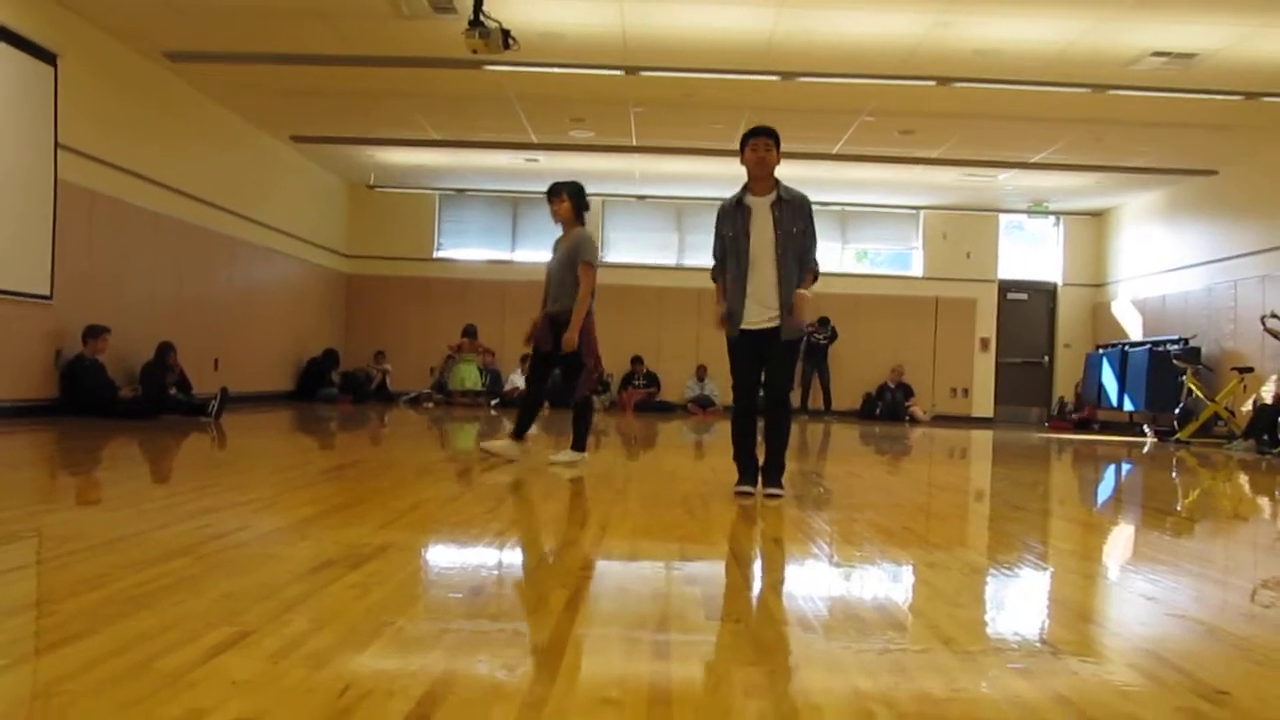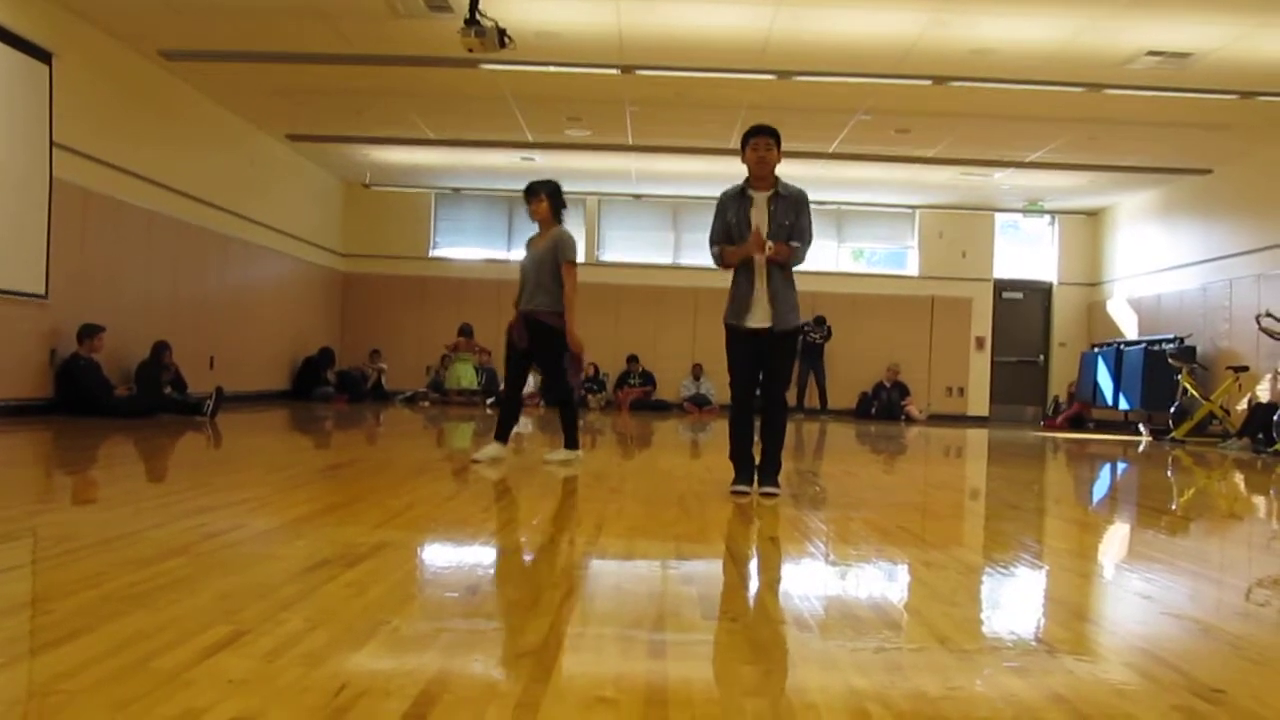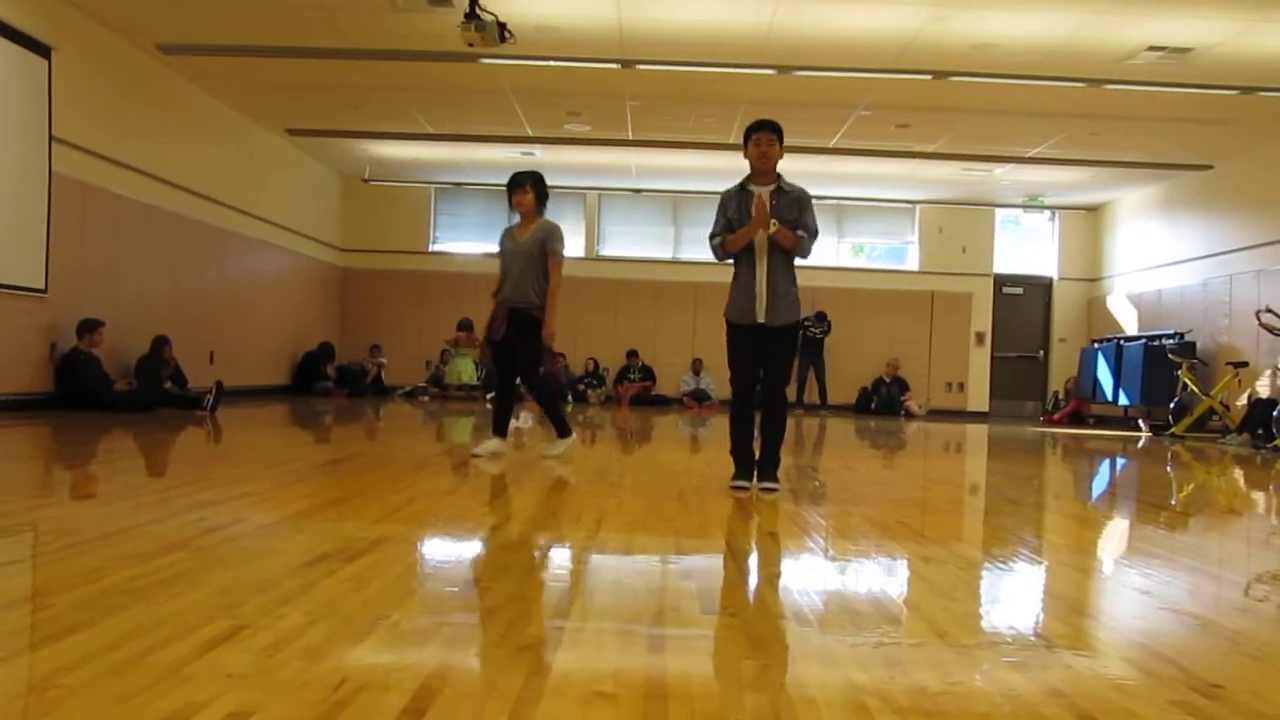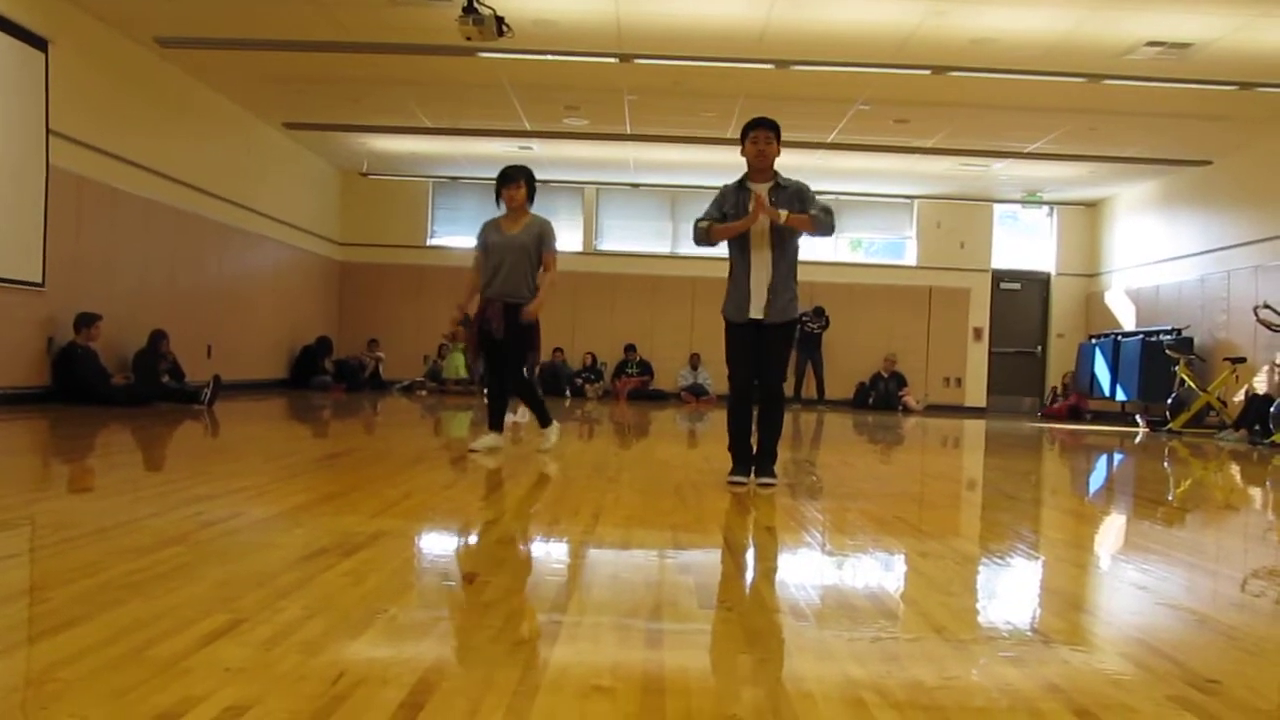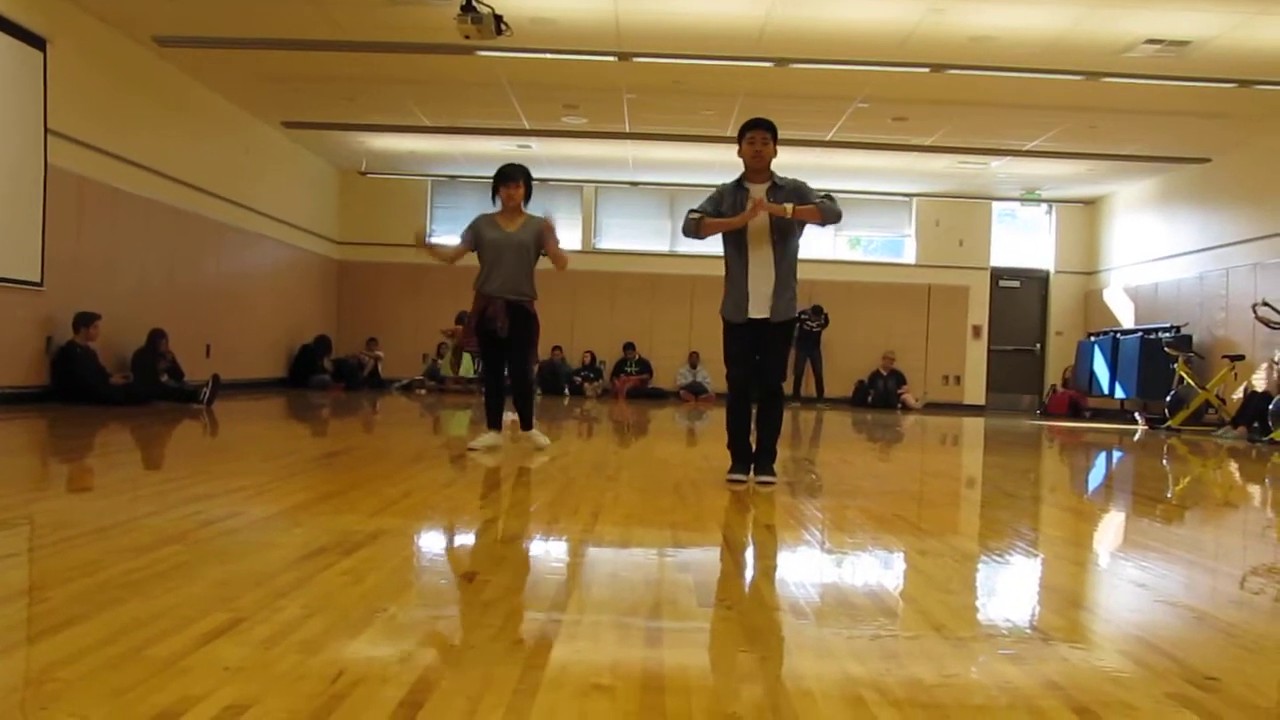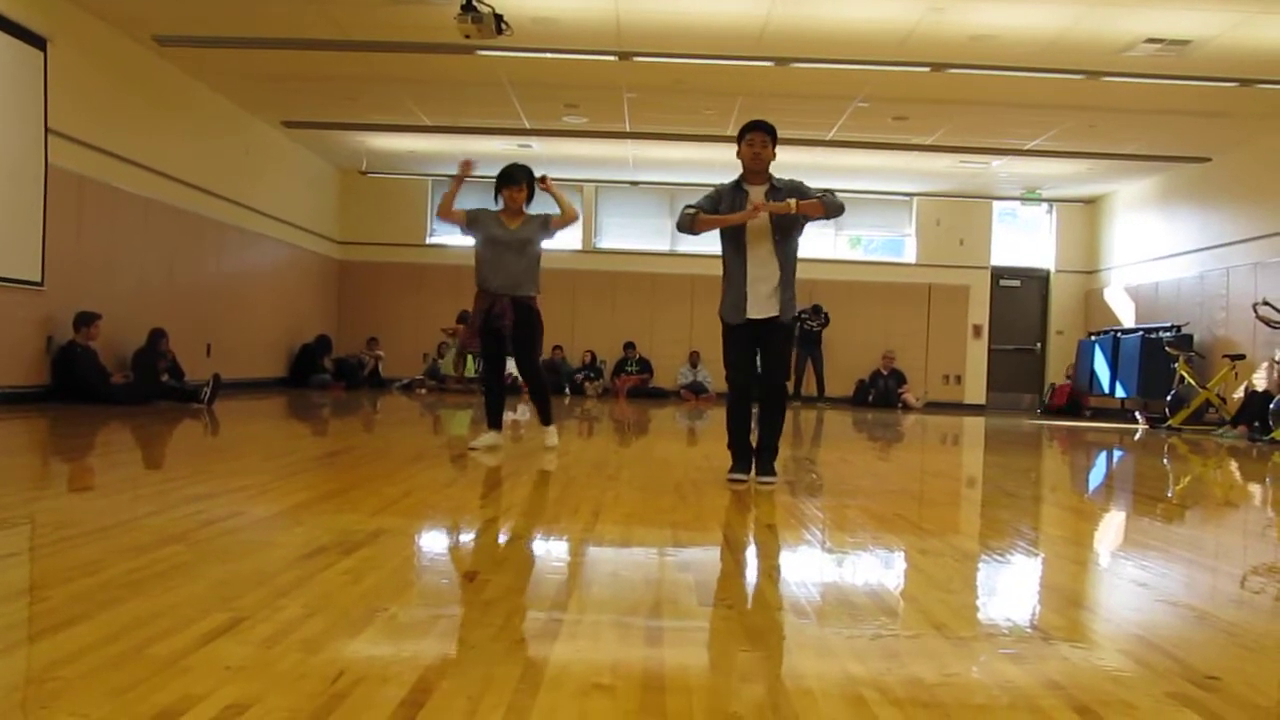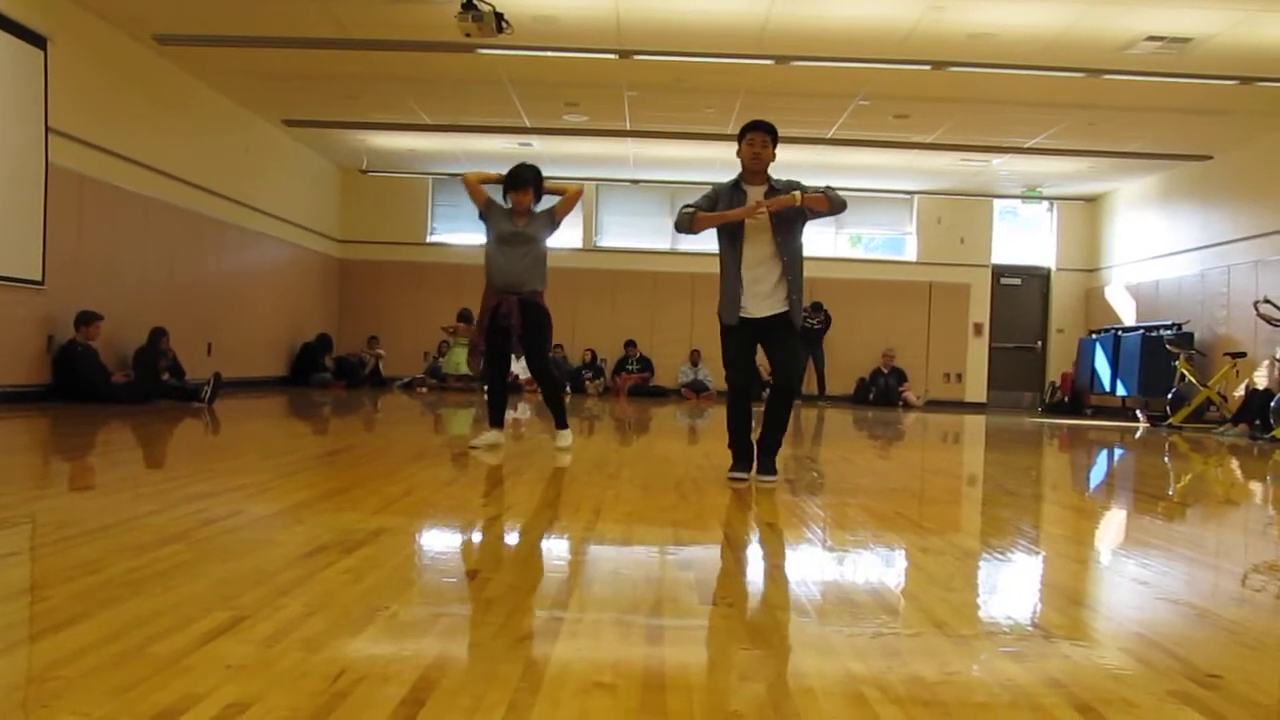
dt=0.2s
person 1, frame 1
left shoulder: (798, 204)
right shoulder: (729, 210)
left elbow: (809, 260)
right elbow: (721, 265)
left wrist: (802, 293)
right wrist: (721, 304)
left hip: (785, 322)
right hip: (742, 322)
left knee: (778, 398)
right knee: (744, 397)
left ankle: (773, 474)
right ankle: (746, 472)
person 1, frame 2
left shoulder: (795, 199)
right shoulder: (730, 200)
left elbow: (799, 250)
right elbow: (718, 253)
left wrist: (768, 247)
right wrist: (746, 248)
left hip: (782, 317)
right hip: (741, 317)
left knee: (775, 395)
right knee: (742, 395)
left ankle: (769, 472)
right ankle: (742, 471)
person 1, frame 3
left shoulder: (796, 197)
right shoulder: (732, 197)
left elbow: (805, 244)
right elbow: (719, 247)
left wrist: (770, 225)
right wrist: (752, 227)
left hip: (783, 312)
right hip: (742, 312)
left knee: (775, 391)
right knee: (743, 390)
left ankle: (768, 468)
right ankle: (742, 466)
person 1, frame 4
left shoulder: (795, 192)
right shoulder: (729, 194)
left elbow: (826, 223)
right elbow: (701, 233)
left wrist: (778, 216)
right wrist: (745, 222)
left hip: (780, 309)
right hip: (740, 309)
left knee: (772, 387)
right knee: (740, 386)
left ankle: (765, 462)
right ankle: (740, 461)
person 1, frame 5
left shoulder: (793, 191)
right shoulder: (726, 194)
left elbow: (833, 212)
right elbow: (690, 225)
left wrist: (783, 211)
right wrist: (738, 220)
left hip: (779, 309)
right hip: (738, 310)
left knee: (771, 386)
right knee: (739, 385)
left ankle: (765, 460)
right ankle: (740, 459)
person 1, frame 6
left shoulder: (791, 191)
right shoulder: (724, 195)
left elbow: (835, 206)
right elbow: (685, 221)
left wrist: (789, 207)
right wrist: (736, 218)
left hip: (778, 311)
right hip: (737, 311)
left knee: (775, 385)
right knee: (739, 386)
left ankle: (766, 458)
right ankle: (740, 458)
person 1, frame 7
left shoulder: (789, 193)
right shoulder: (722, 195)
left elbow: (837, 203)
right elbow: (683, 221)
left wrist: (798, 198)
right wrist: (732, 215)
left hip: (779, 309)
right hip: (736, 311)
left knee: (788, 379)
right knee: (739, 385)
left ankle: (767, 454)
right ankle: (741, 457)
person 2, frame 1
left shoulder: (583, 239)
right shoulder: (559, 243)
left elbow: (585, 288)
left wrist: (574, 328)
right wrist: (537, 322)
left hip: (571, 323)
right hip: (551, 323)
left knee: (576, 387)
right knee: (534, 383)
left ankle: (578, 449)
right ankle: (514, 441)
person 2, frame 2
left shoulder: (562, 238)
right shoulder: (532, 243)
left elbow: (570, 286)
left wrist: (571, 328)
left hip: (549, 324)
right hip: (524, 323)
left knee: (558, 386)
right knee: (512, 385)
left ankle: (571, 447)
right ankle: (500, 443)
person 2, frame 3
left shoulder: (550, 231)
right shoulder: (507, 234)
left elbow: (555, 279)
left wrist: (550, 321)
right wrist: (494, 314)
left hip: (531, 316)
right hip: (502, 315)
left knee: (531, 379)
right knee: (503, 379)
left ankle: (565, 434)
right ankle: (498, 438)
person 2, frame 4
left shoulder: (541, 227)
right shoulder: (489, 228)
left elbow: (550, 270)
right elbow: (478, 270)
left wrist: (537, 300)
right wrist: (463, 304)
left hip: (522, 310)
right hip: (489, 310)
left knee: (514, 374)
right knee: (494, 374)
left ankle: (548, 425)
right ankle: (495, 432)
person 2, frame 5
left shoulder: (537, 226)
right shoulder: (482, 224)
left elbow: (561, 263)
right elbow: (453, 256)
left wrist: (552, 246)
right wrist: (430, 247)
left hip: (521, 308)
right hip: (487, 307)
left knee: (519, 372)
right knee: (491, 371)
left ankle: (528, 428)
right ankle: (493, 431)
person 2, frame 6
left shoulder: (538, 224)
right shoulder: (483, 219)
left elbow: (571, 216)
right elbow: (444, 213)
left wrist: (549, 188)
right wrist: (459, 179)
left hip: (523, 305)
right hip: (489, 305)
left knee: (529, 368)
right knee: (492, 369)
left ankle: (548, 425)
right ankle: (494, 430)
person 2, frame 7
left shoulder: (545, 220)
right shoulder: (494, 214)
left elbow: (576, 191)
right elbow: (469, 179)
left wrist: (545, 187)
right wrist: (500, 178)
left hip: (531, 303)
right hip: (497, 302)
left knee: (540, 368)
right knee: (495, 367)
left ankle: (562, 428)
right ankle: (495, 429)
